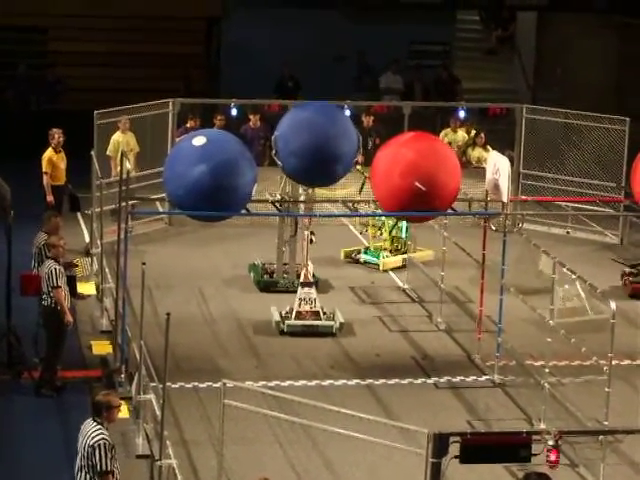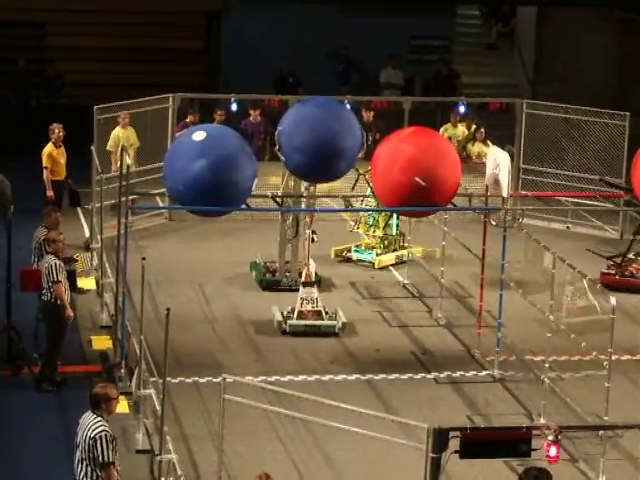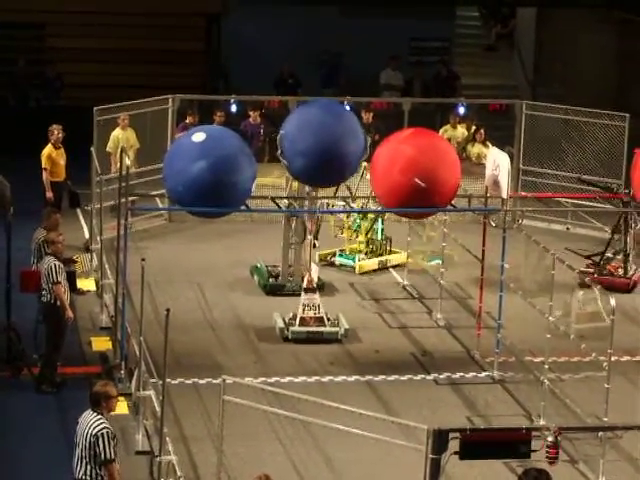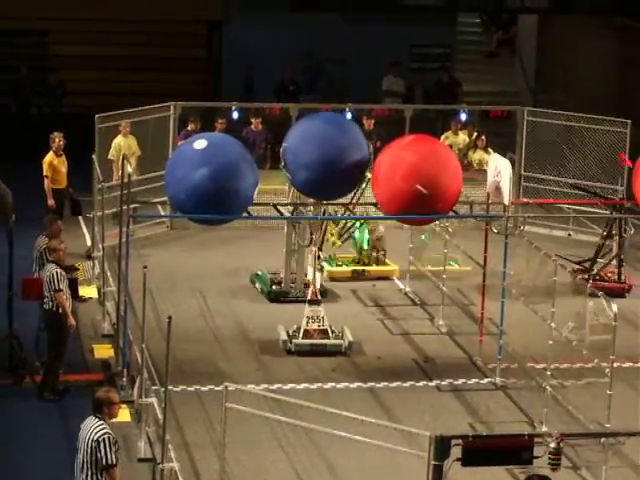
dt=0.3s
person 1, frame 1
left shoulder: (48, 264)
right shoulder: (55, 268)
right elbow: (57, 293)
right wrist: (67, 313)
left hip: (49, 309)
right hip: (55, 311)
left knee: (54, 347)
right knee: (54, 349)
left ankle: (50, 381)
right ankle: (43, 385)
person 1, frame 2
left shoulder: (47, 259)
right shoulder: (54, 263)
right elbow: (58, 288)
right wrist: (67, 308)
left hip: (49, 304)
right hip: (55, 306)
left knee: (54, 342)
right knee: (55, 344)
left ankle: (50, 376)
right ankle: (43, 379)
person 1, frame 3
left shoulder: (47, 261)
right shoulder: (54, 264)
right elbow: (57, 288)
right wrist: (67, 309)
left hip: (49, 305)
right hip: (55, 307)
left knee: (53, 343)
right knee: (54, 345)
left ankle: (50, 377)
right ankle: (43, 381)
person 1, frame 4
left shoulder: (50, 268)
right shoulder: (56, 272)
right elbow: (59, 296)
right wrist: (69, 316)
left hip: (51, 312)
right hip: (57, 315)
left knee: (55, 351)
right knee: (56, 352)
left ankle: (52, 385)
right ankle: (45, 388)
